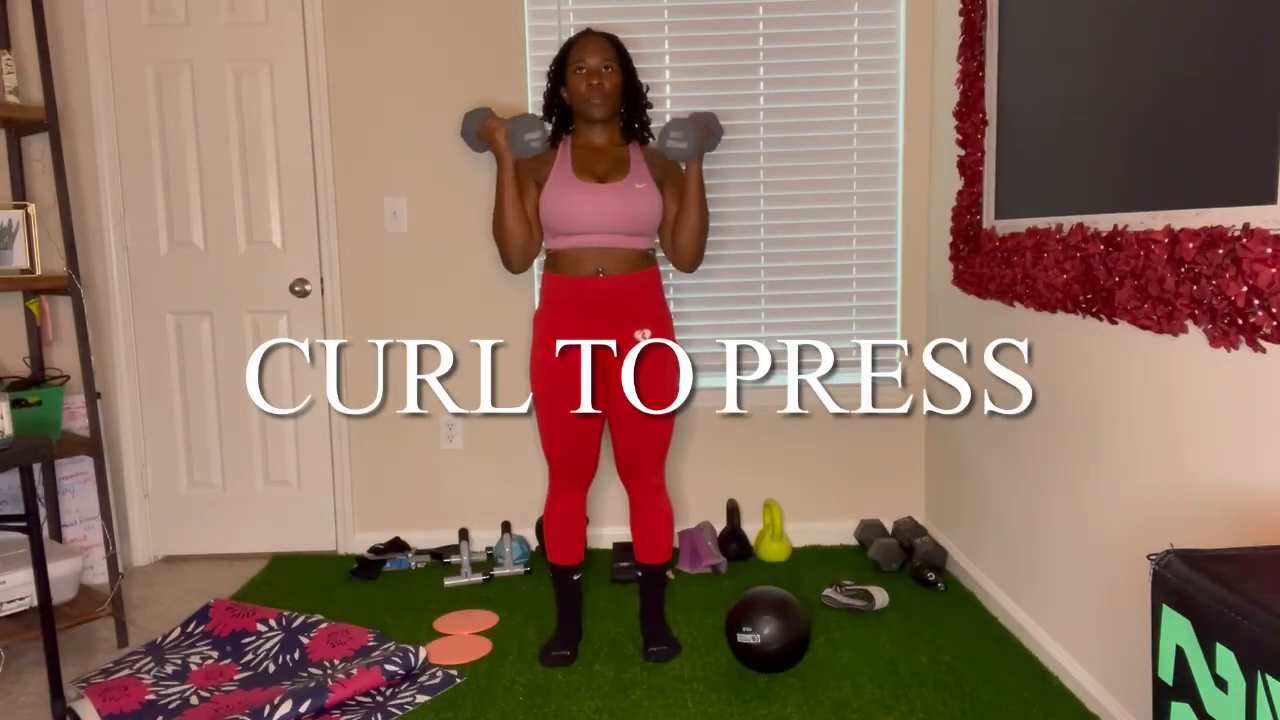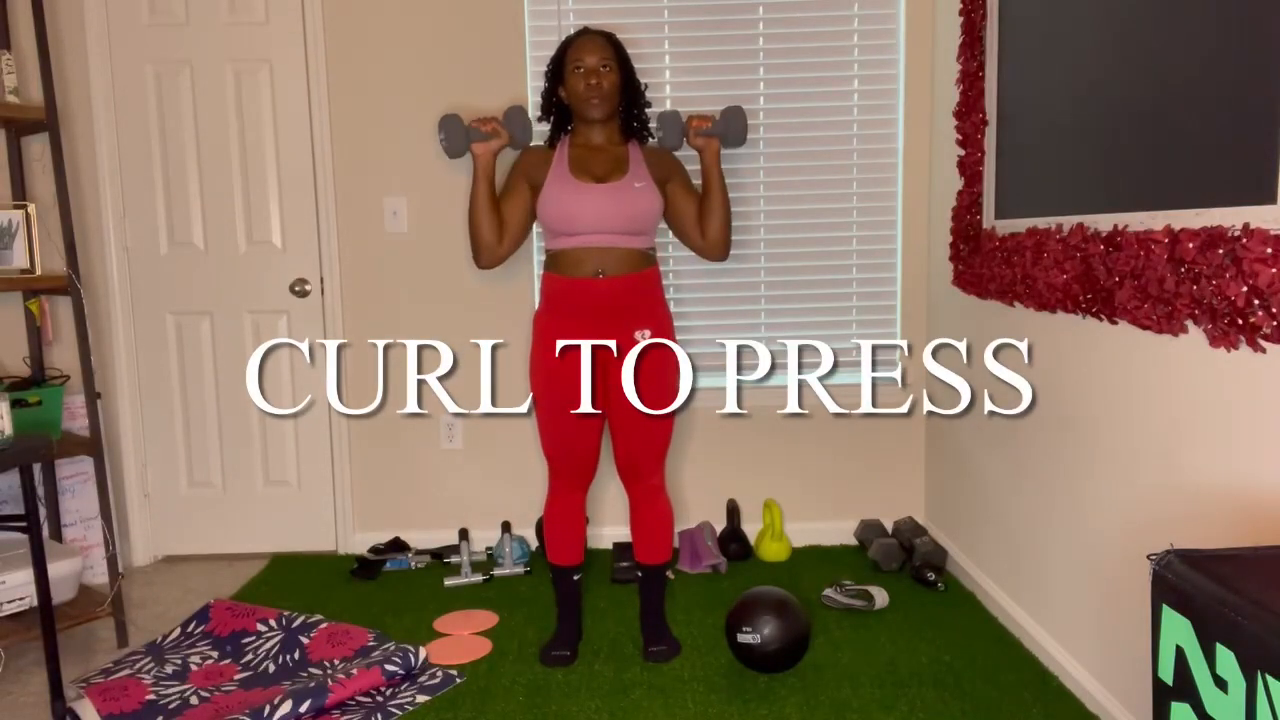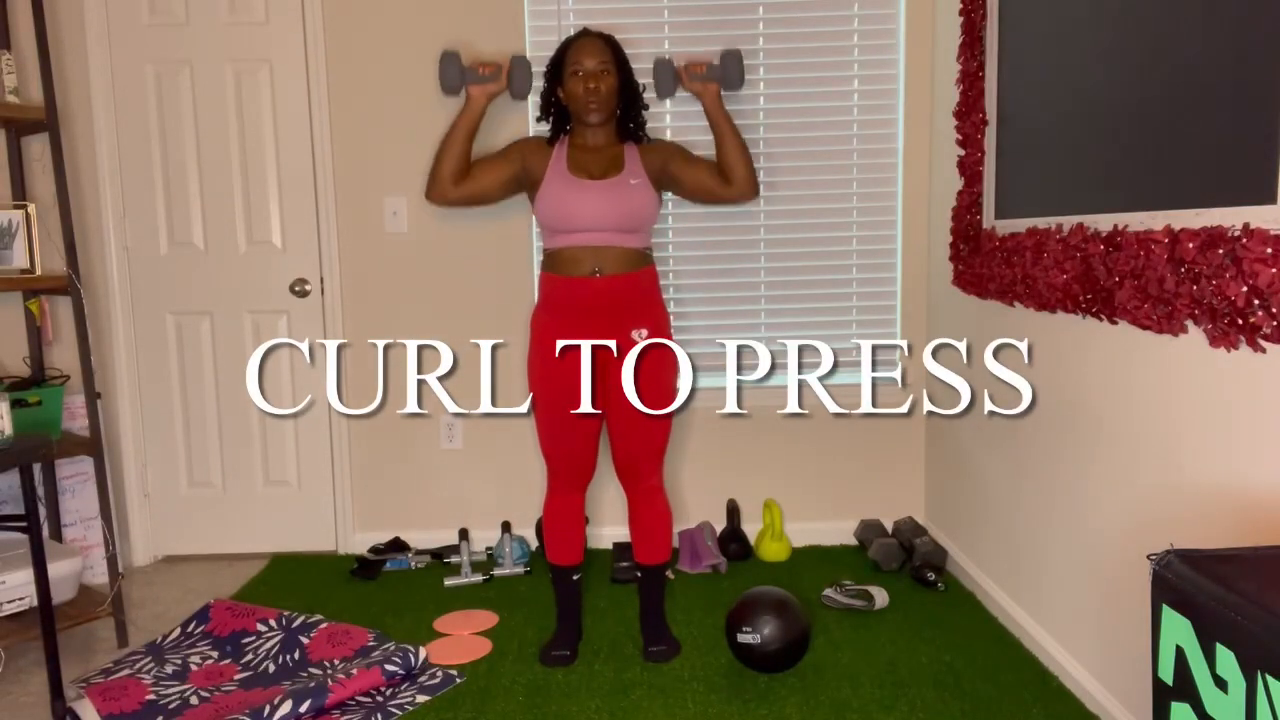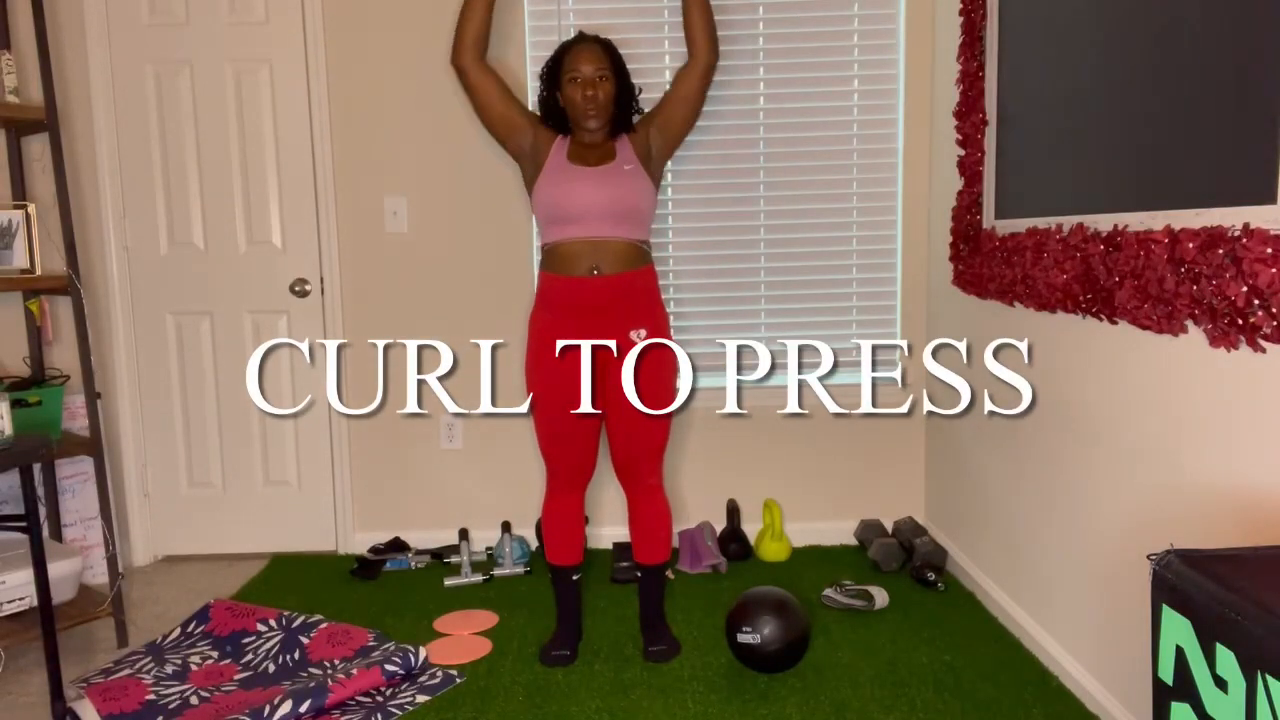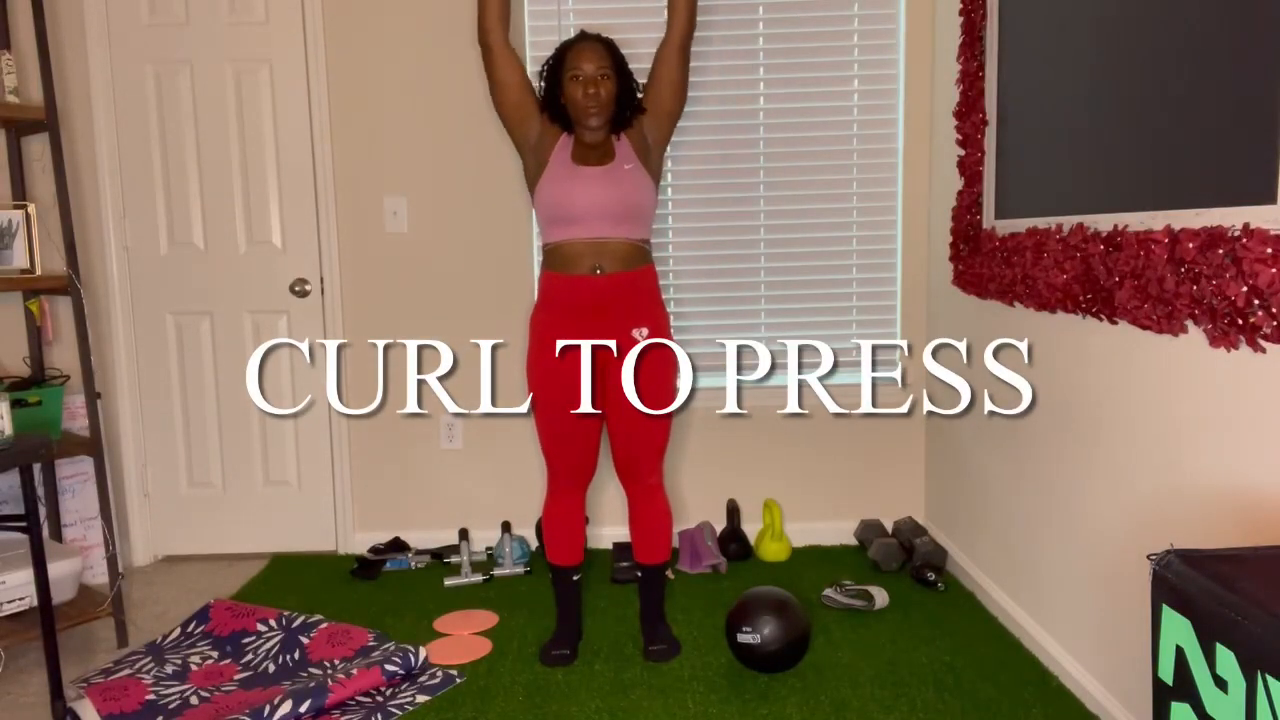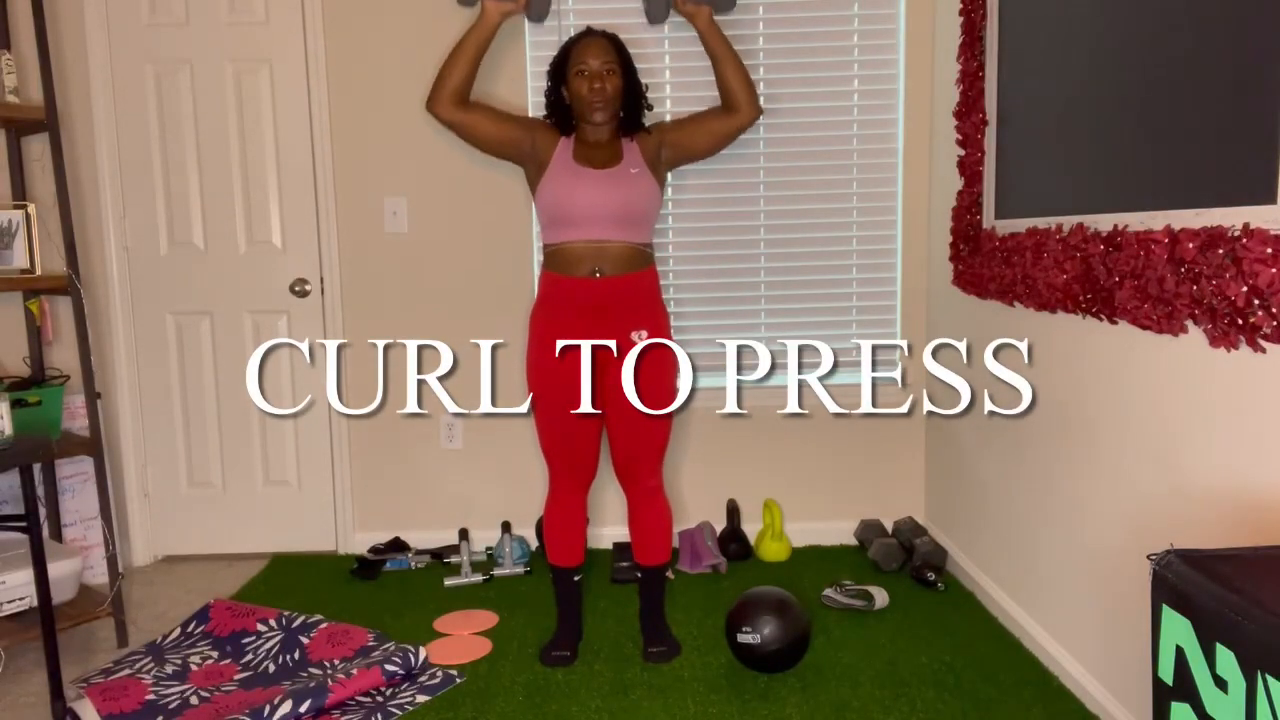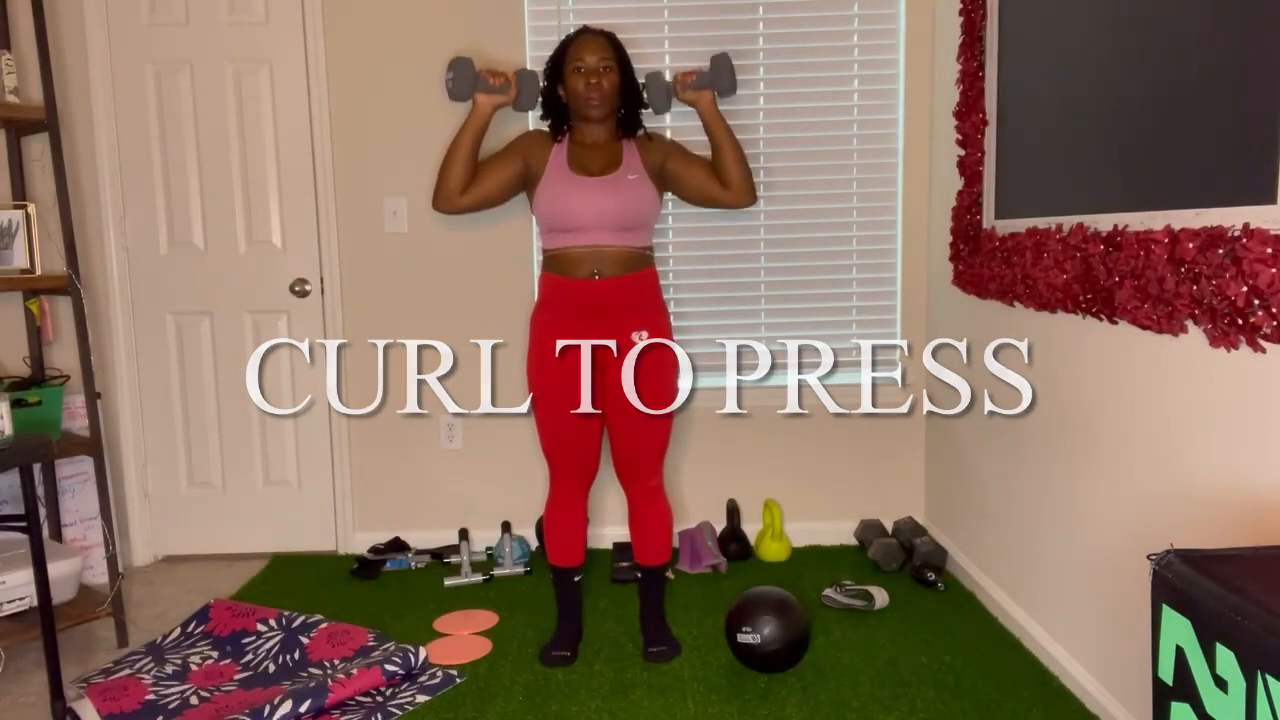
dt=0.4s
person 1, frame 1
left shoulder: (656, 162)
right shoulder: (539, 163)
left elbow: (687, 254)
right elbow: (516, 254)
left wrist: (694, 166)
right wrist: (504, 164)
left hip: (641, 327)
right hip: (564, 329)
left knee: (645, 477)
right knee: (567, 479)
left ankle: (654, 616)
right ankle: (568, 619)
person 1, frame 2
left shoulder: (657, 161)
right shoulder: (536, 163)
left elbow: (713, 244)
right elbow: (488, 250)
left wrist: (710, 157)
right wrist: (483, 163)
left hip: (641, 326)
right hip: (563, 330)
left knee: (645, 477)
right knee: (567, 479)
left ankle: (654, 616)
right ankle: (567, 619)
person 1, frame 3
left shoulder: (653, 157)
right shoulder: (534, 159)
left elbow: (742, 184)
right elbow: (441, 187)
left wrist: (711, 102)
right wrist: (473, 104)
left hip: (638, 323)
right hip: (562, 327)
left knee: (643, 477)
right knee: (566, 479)
left ankle: (654, 616)
right ankle: (567, 620)
person 1, frame 4
left shoulder: (648, 145)
right shoulder: (537, 149)
left elbow: (702, 59)
right elbow: (469, 60)
left hip: (638, 323)
right hip: (560, 325)
left knee: (643, 478)
right knee: (565, 480)
left ankle: (654, 616)
right ankle: (567, 620)
person 1, frame 5
left shoulder: (645, 141)
right shoulder: (540, 143)
left hip: (638, 319)
right hip: (561, 323)
left knee: (644, 476)
right knee: (567, 478)
left ankle: (654, 615)
right ankle: (567, 619)
person 1, frame 6
left shoulder: (654, 147)
right shoulder: (539, 145)
left elbow: (744, 112)
right elbow: (444, 107)
left hip: (638, 322)
right hip: (560, 323)
left knee: (643, 478)
right knee: (567, 480)
left ankle: (653, 616)
right ankle: (568, 620)
person 1, frame 7
left shoulder: (652, 152)
right shoulder: (536, 152)
left elbow: (738, 193)
right elbow: (450, 197)
left wrist: (708, 111)
right wrist: (481, 113)
left hip: (638, 322)
right hip: (561, 326)
left knee: (643, 477)
right knee: (568, 479)
left ankle: (653, 616)
right ankle: (568, 620)
